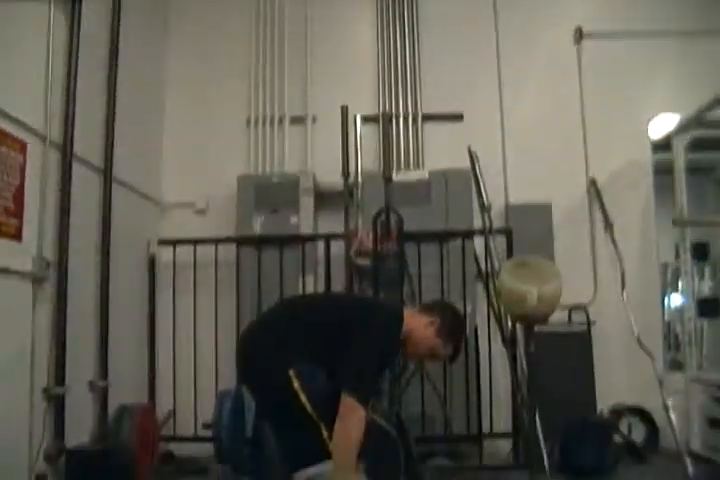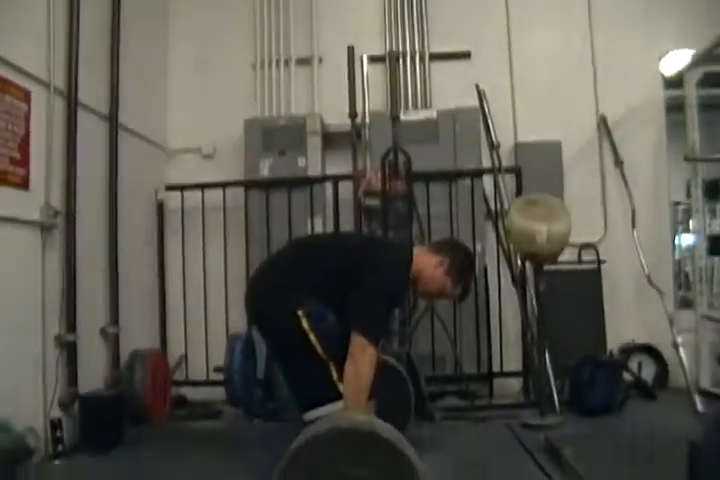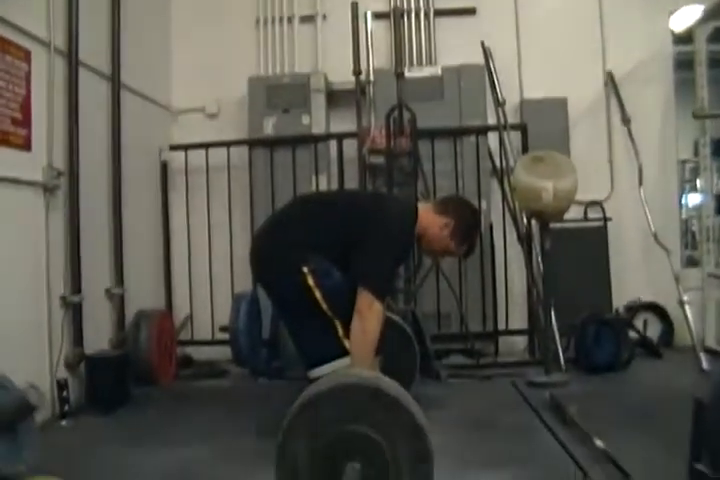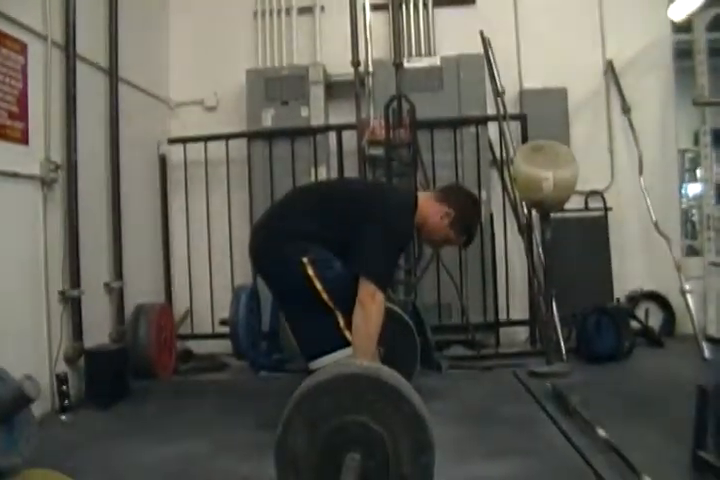
dt=0.2s
person 1, frame 1
left shoulder: (385, 326)
right shoulder: (381, 333)
left elbow: (354, 408)
right elbow: (351, 414)
left hip: (266, 351)
right hip: (268, 353)
right knee: (327, 457)
person 1, frame 2
left shoulder: (393, 262)
right shoulder: (389, 270)
left elbow: (362, 347)
right elbow: (361, 352)
left hip: (279, 291)
right hip: (279, 293)
right knee: (337, 395)
person 1, frame 3
left shoulder: (398, 218)
right shoulder: (394, 227)
left elbow: (367, 302)
right elbow: (368, 308)
left hip: (282, 248)
right hip: (283, 250)
right knee: (340, 352)
person 1, frame 4
left shoulder: (397, 207)
right shoulder: (393, 216)
right elbow: (370, 298)
left hip: (283, 239)
right hip: (282, 241)
right knee: (342, 341)
